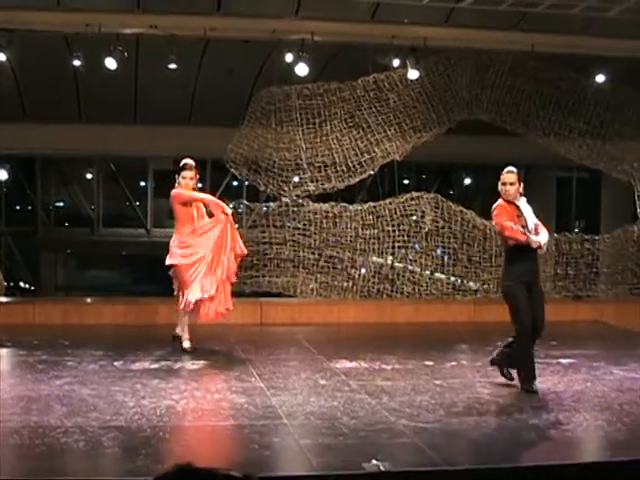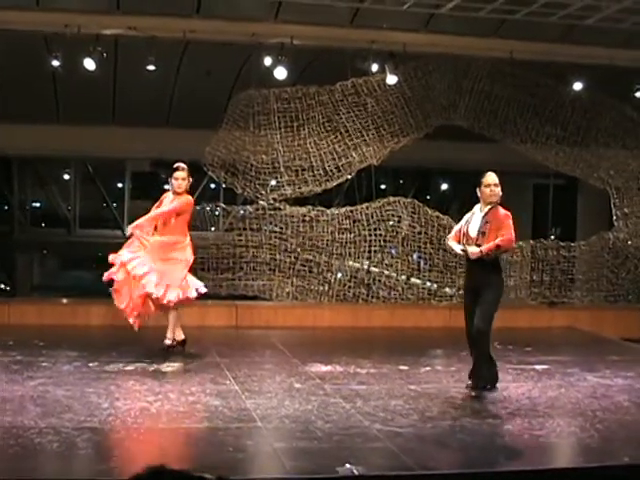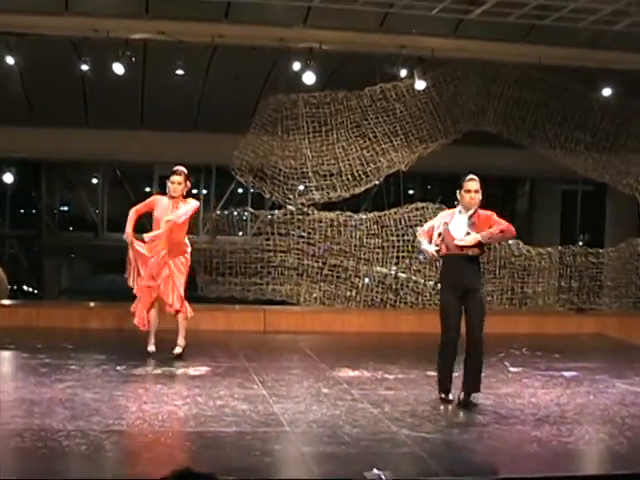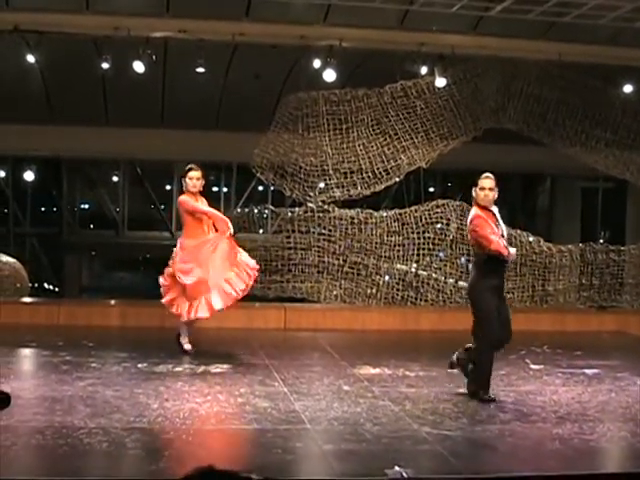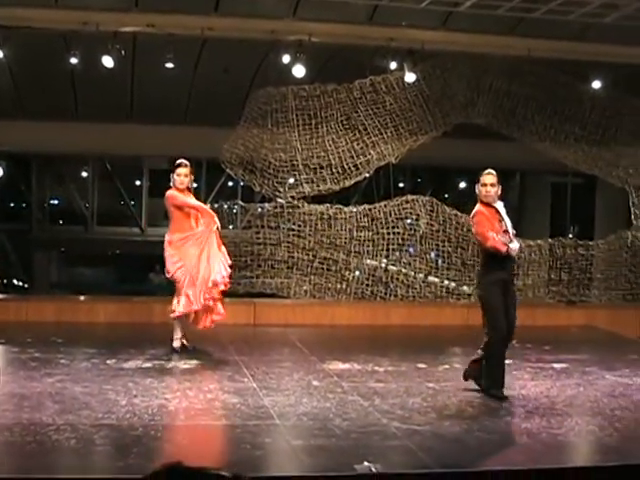
dt=1s
person 1, frame 1
left shoulder: (525, 206)
right shoulder: (501, 207)
left elbow: (539, 228)
right elbow: (506, 230)
left wrist: (543, 237)
right wrist: (531, 240)
left hip: (532, 275)
right hip: (514, 276)
left knee: (537, 325)
right knee: (525, 326)
left ankle: (504, 358)
right ankle: (527, 378)
person 1, frame 2
left shoulder: (503, 216)
right shoulder: (470, 215)
left elbow: (508, 242)
right elbow: (453, 236)
left wrist: (482, 251)
right wrist: (458, 247)
left hip: (491, 279)
right hip: (471, 279)
left knee: (481, 328)
right knee: (472, 332)
left ankle: (478, 379)
right ankle: (488, 376)
person 1, frame 3
left shoulder: (485, 217)
right shoulder: (446, 216)
left elbow: (508, 230)
right elbow: (424, 231)
left wrist: (482, 236)
right wrist: (425, 245)
left hip: (473, 283)
right hip: (449, 282)
left knee: (475, 338)
right knee: (450, 336)
left ankle: (468, 391)
right ankle: (444, 388)
person 1, frame 4
left shoulder: (493, 214)
right shoulder: (477, 216)
left elbow: (501, 243)
right elbow: (491, 244)
left wrist: (508, 250)
right wrist: (506, 252)
left hip: (495, 282)
right hip: (483, 283)
left knee: (503, 333)
right knee: (490, 335)
left ankle: (465, 359)
right ankle: (478, 386)
person 1, frame 5
left shoulder: (500, 210)
right shoulder: (480, 213)
left elbow: (510, 239)
right elbow: (489, 241)
left wrist: (513, 245)
right wrist: (507, 248)
left hip: (506, 277)
right hip: (490, 278)
left knee: (506, 330)
right knee: (498, 331)
left ankle: (477, 368)
right ankle: (492, 384)
person 2, frame 1
left shoulder: (199, 200)
right shoulder: (176, 194)
left elbow: (206, 222)
right elbow: (200, 196)
left wrist: (220, 215)
right wrist: (222, 206)
left hip: (201, 249)
right hip: (182, 249)
left knee: (205, 289)
right knee: (189, 291)
left ankle: (180, 329)
right ankle: (185, 336)
person 2, frame 2
left shoulder: (187, 201)
right shoulder: (166, 196)
left elbow: (162, 213)
right elbow: (155, 211)
left wrist: (137, 224)
right wrist: (148, 231)
left hip: (179, 250)
right hip: (161, 249)
left knee: (169, 290)
right knee: (159, 291)
left ankle: (170, 336)
right ankle: (179, 336)
person 2, frame 3
left shoulder: (188, 203)
right shoulder: (157, 200)
left elbow: (194, 206)
right elbow: (135, 211)
left wrist: (175, 218)
right wrist: (129, 231)
left hip: (177, 255)
right hip: (155, 254)
left knee: (176, 297)
right knee: (152, 297)
left ankle: (181, 341)
right ankle: (151, 341)
person 2, frame 4
left shoulder: (202, 200)
right shoulder: (183, 200)
left elbow: (209, 222)
right elbow: (206, 211)
left wrist: (222, 231)
right wrist: (226, 222)
left hip: (205, 250)
right hip: (189, 250)
left knee: (203, 293)
right knee: (190, 294)
left ankle: (184, 332)
right ankle: (184, 339)
person 2, frame 5
left shoulder: (189, 195)
right shoulder: (171, 195)
left elbow: (198, 219)
right elbow: (196, 205)
left wrist: (210, 224)
right wrist: (214, 218)
left hip: (194, 247)
right hip: (177, 247)
left knee: (196, 290)
right knee: (184, 290)
left ankle: (181, 334)
right ankle: (176, 336)
